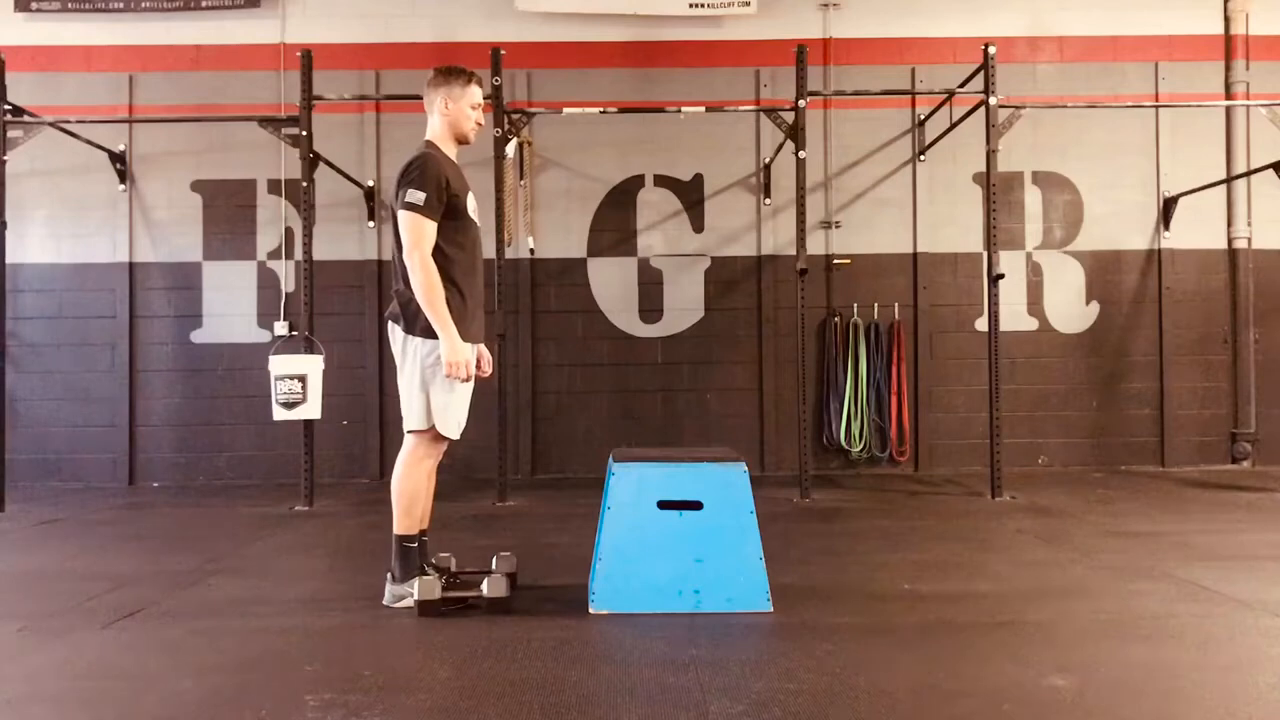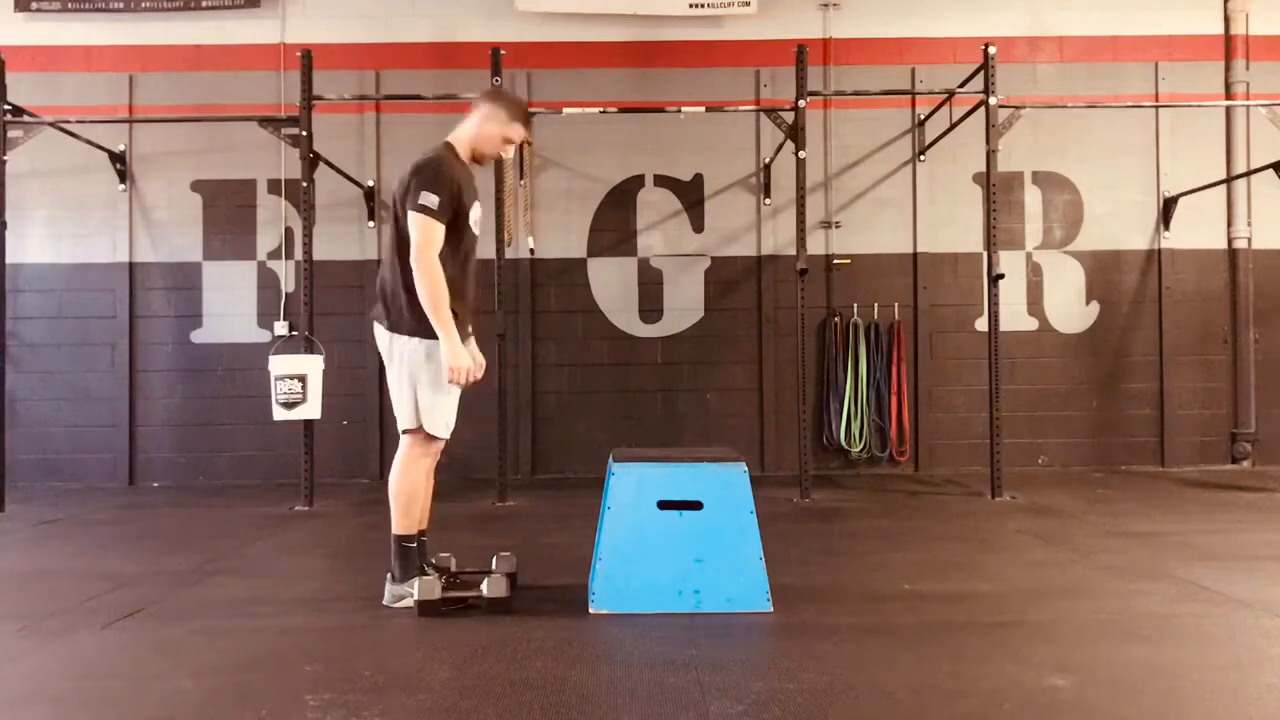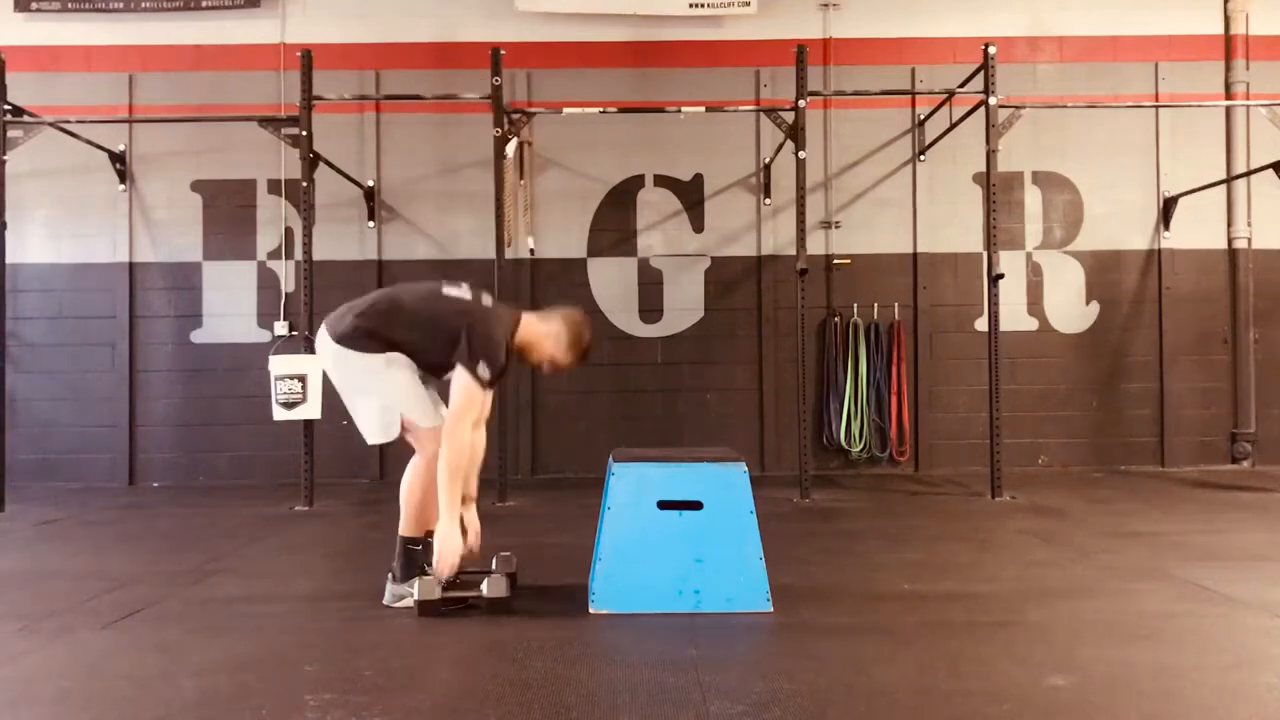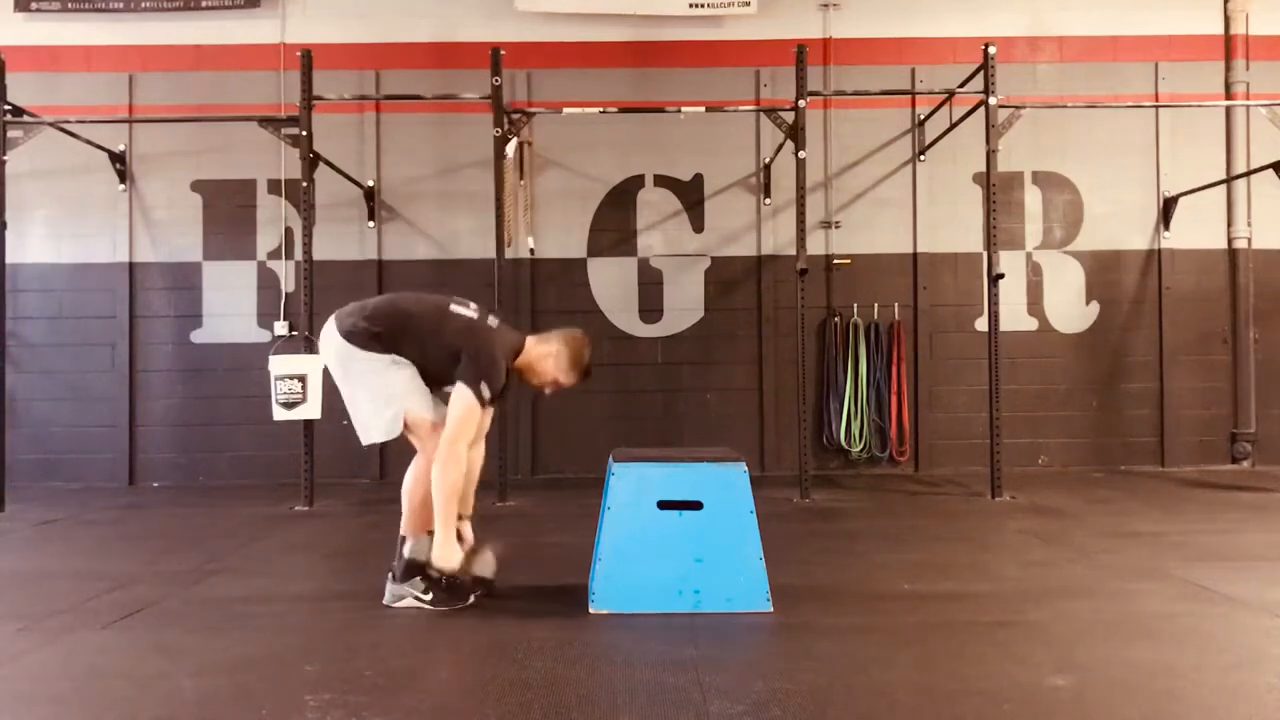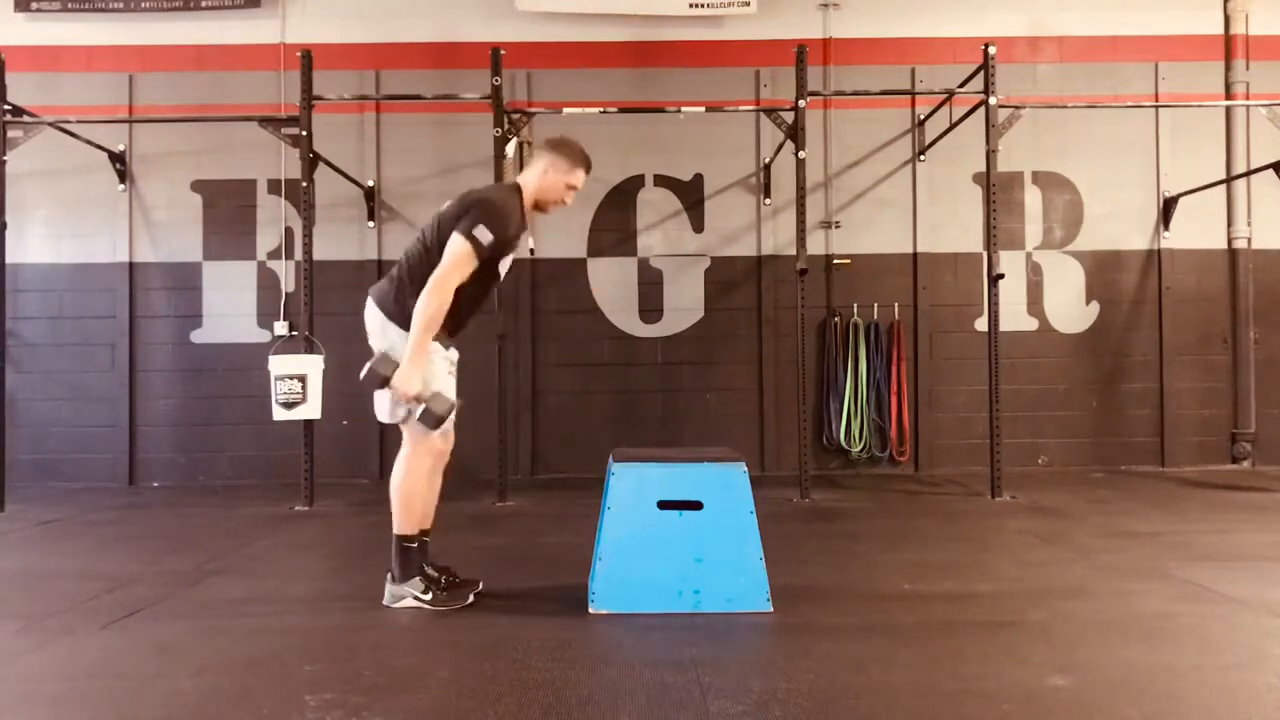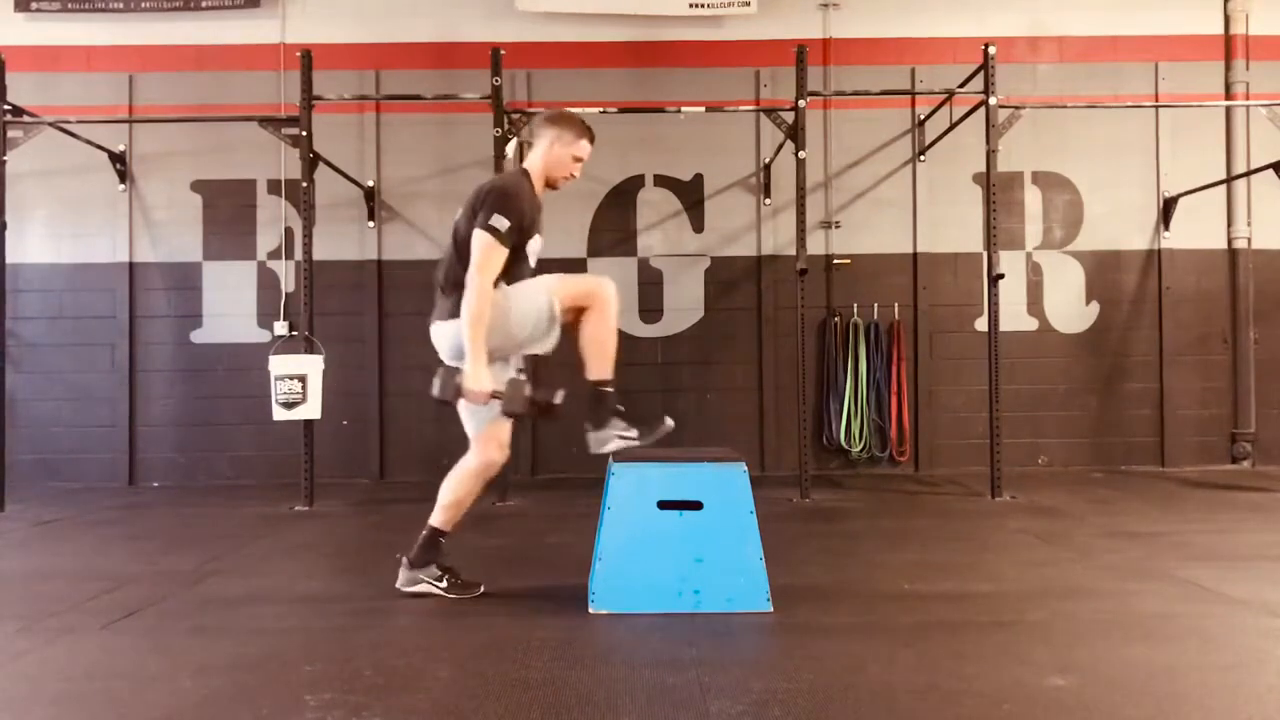
dt=0.5s
person 1, frame 1
left shoulder: (449, 172)
right shoulder: (425, 169)
right elbow: (417, 258)
left wrist: (473, 338)
right wrist: (448, 337)
left hip: (452, 334)
right hip: (432, 334)
left knee: (432, 444)
right knee: (424, 443)
left ankle: (418, 564)
right ankle: (403, 575)
person 1, frame 2
left shoulder: (460, 175)
right shoulder: (436, 171)
right elbow: (423, 260)
left wrist: (467, 338)
right wrist: (450, 339)
left hip: (437, 332)
right hip: (416, 330)
left knee: (428, 444)
right knee: (420, 441)
left ankle: (417, 563)
right ankle: (404, 576)
person 1, frame 3
left shoulder: (501, 336)
right shoulder: (489, 340)
left elbow: (474, 428)
right elbow: (458, 432)
left wrist: (468, 504)
right wrist: (447, 521)
left hip: (362, 341)
right hip: (355, 343)
left knee: (435, 441)
right knee: (434, 442)
left ankle: (421, 563)
right ankle: (407, 578)
person 1, frame 4
left shoulder: (503, 351)
right shoulder: (490, 359)
left elbow: (473, 443)
right elbow: (452, 450)
left wrist: (463, 517)
right wrist: (445, 537)
left hip: (364, 340)
right hip: (359, 342)
left knee: (437, 444)
right knee: (435, 445)
left ankle: (419, 562)
right ankle: (408, 578)
person 1, frame 5
left shoulder: (506, 212)
right shoulder: (496, 212)
right elbow: (441, 284)
left wrist: (424, 355)
right wrist: (413, 364)
left hip: (417, 324)
right hip: (405, 320)
left knee: (435, 441)
right knee: (427, 443)
left ankle: (416, 566)
right ankle: (405, 577)
person 1, frame 6
left shoulder: (521, 197)
right shoulder: (509, 196)
right elbow: (478, 282)
left wrist: (483, 359)
right wrist: (476, 364)
left hip: (477, 326)
right hip: (470, 324)
left knee: (489, 452)
right knee: (598, 291)
left ankle: (421, 563)
right ankle: (603, 422)
